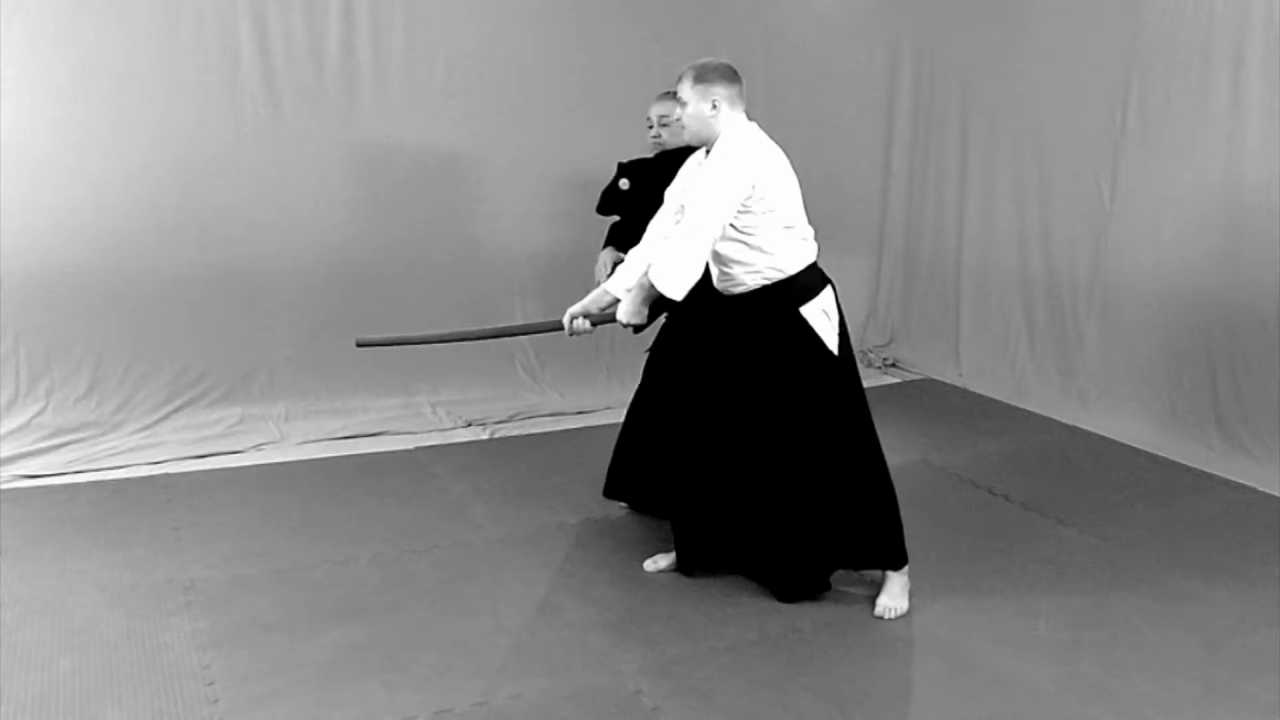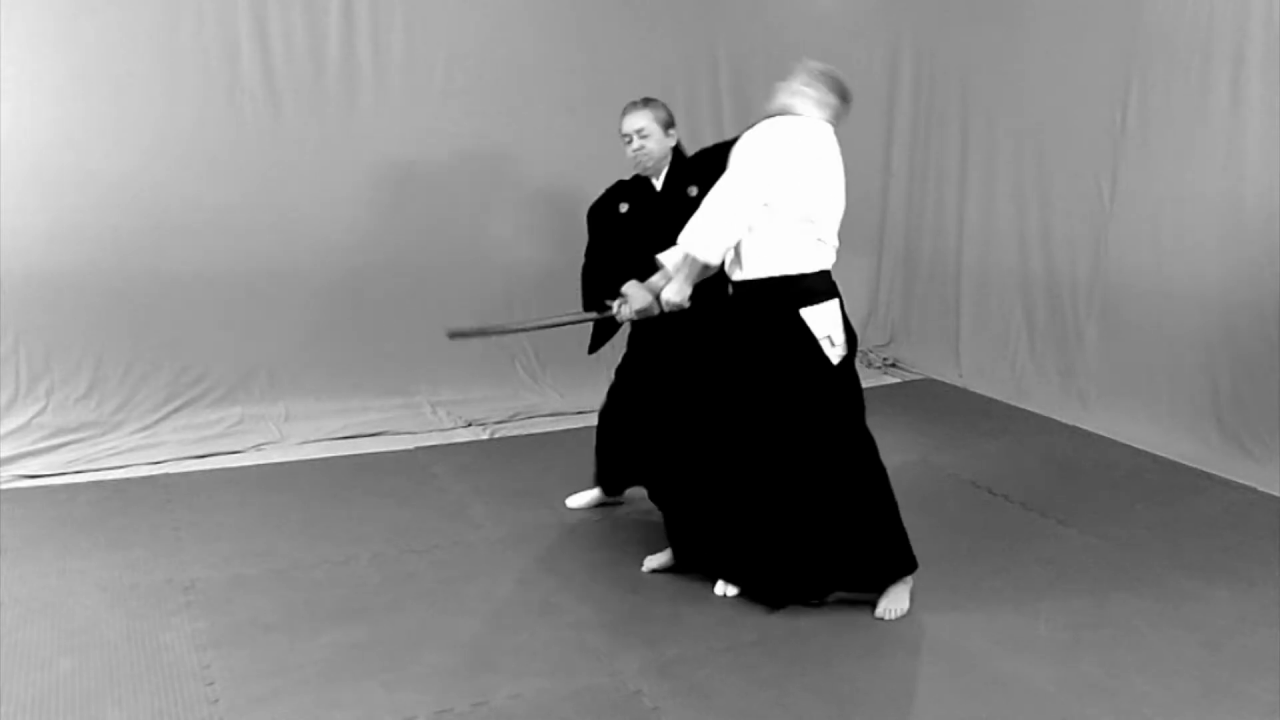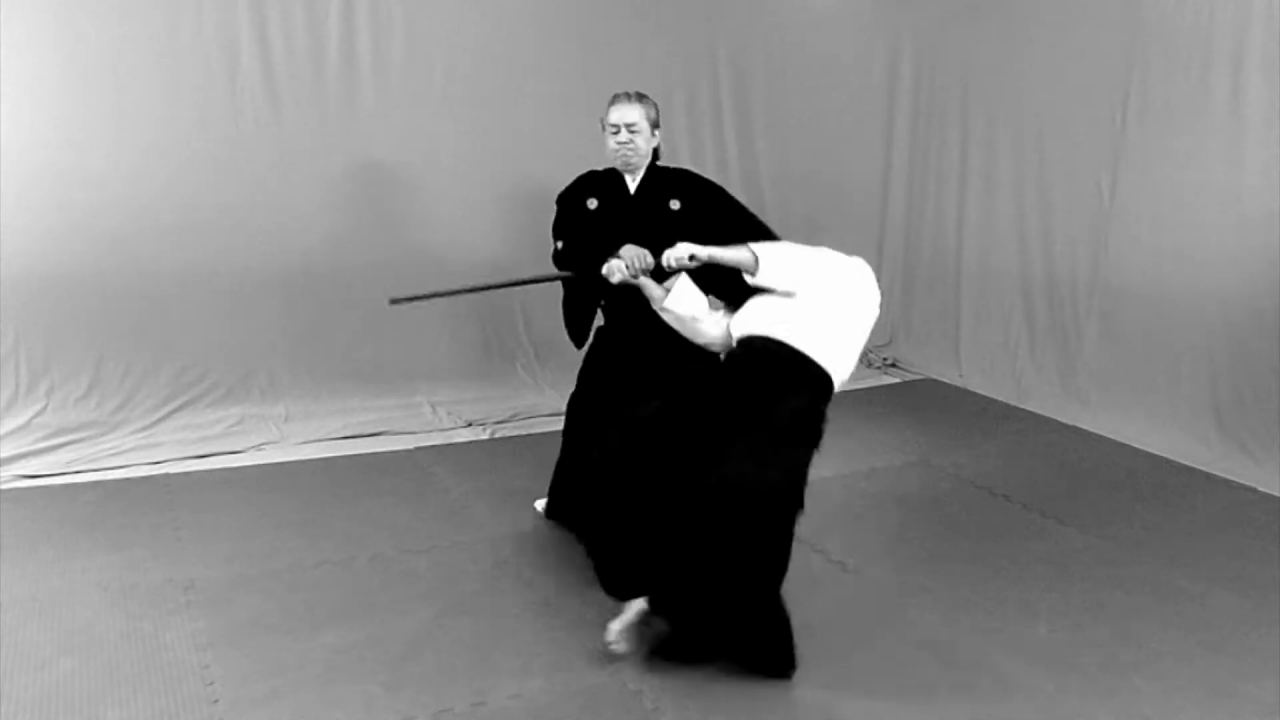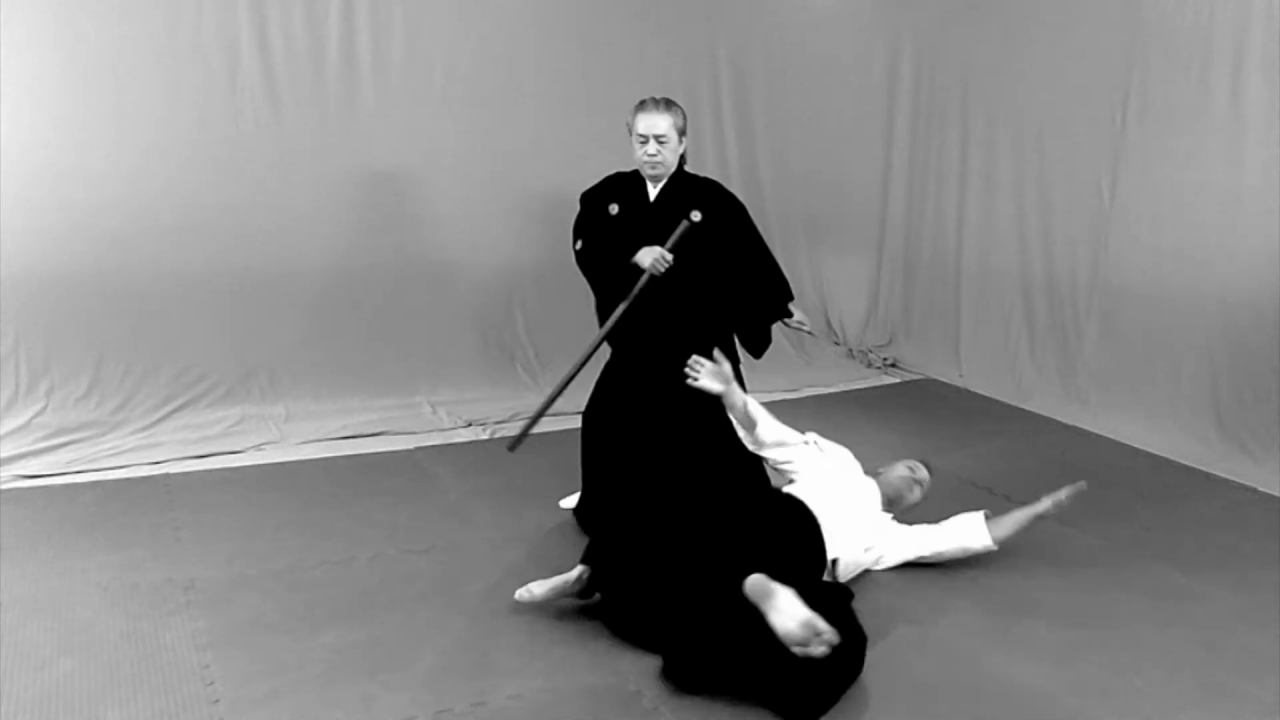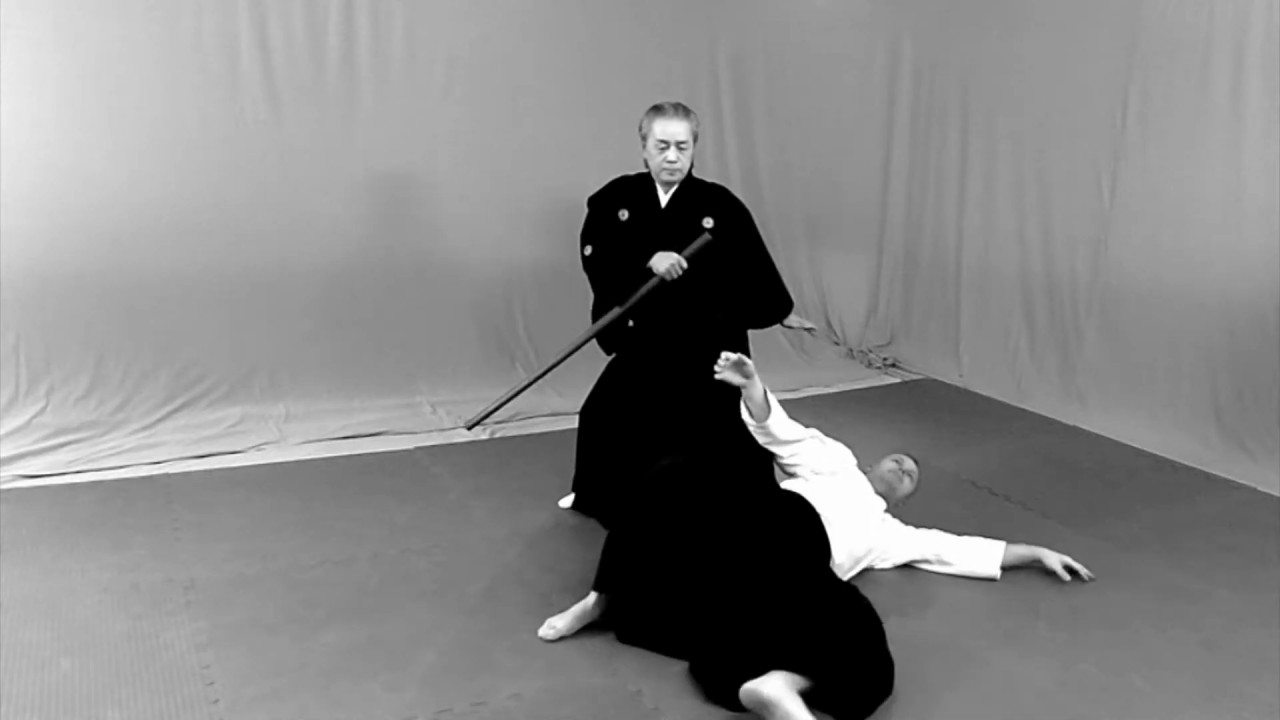
dt=0.4s
person 1, frame 1
left shoulder: (743, 155)
right shoulder: (703, 163)
left elbow: (691, 239)
right elbow: (662, 234)
left wrist: (639, 298)
right wrist: (600, 296)
left hip: (796, 315)
right hip: (742, 315)
left knee: (834, 446)
right knee: (700, 425)
left ankle: (893, 569)
right ankle: (701, 545)
person 1, frame 2
left shoulder: (782, 136)
right shoulder: (797, 149)
left elbow: (722, 219)
right elbow: (727, 237)
left wrist: (675, 282)
right wrist: (657, 283)
left hip: (796, 319)
right hip: (757, 313)
left knee: (830, 452)
right knee: (701, 422)
left ankle: (894, 571)
right ankle: (700, 546)
person 1, frame 3
left shoulder: (850, 277)
right shoulder: (772, 307)
left elbow: (785, 263)
right elbow: (711, 326)
left wrist: (707, 253)
right wrist: (642, 281)
left hip: (776, 389)
person 1, frame 4
left shoulder: (885, 532)
right shoulder: (838, 468)
left elbow: (967, 532)
right elbow: (769, 435)
left wrist: (1033, 511)
right wrist: (731, 391)
right hip: (777, 525)
person 1, frame 5
left shoulder: (887, 532)
right shoulder: (833, 462)
left elbow: (960, 549)
right elbow: (779, 431)
left wrist: (1037, 553)
right wrist: (752, 387)
left hip: (797, 557)
right hip: (770, 520)
person 2, frame 1
right shoulder: (665, 171)
left elbow: (626, 191)
right elbow: (635, 223)
right wrist: (612, 251)
right knee: (658, 400)
right ankle: (655, 494)
person 2, frame 2
left shoulder: (704, 172)
right shoulder: (617, 201)
right elbow: (604, 258)
right wrist: (625, 287)
left hip: (708, 323)
right hip: (653, 326)
right knee: (623, 408)
right ankle: (611, 484)
person 2, frame 3
left shoulder: (687, 189)
right shoulder: (585, 193)
left elbow: (744, 228)
right elbow: (567, 251)
right wrist: (615, 253)
left hip: (680, 336)
right hip: (620, 336)
right knee: (589, 416)
right ankle: (572, 504)
person 2, frame 4
left shoulder: (711, 198)
right shoulder: (608, 194)
left elbow: (751, 256)
right elbow: (587, 250)
left wrist: (783, 306)
right wrist: (633, 255)
left hip: (700, 339)
right hip: (638, 337)
left knee: (718, 436)
right knee: (607, 418)
right ankle: (598, 504)
person 2, frame 5
left shoulder: (720, 205)
right shoulder: (617, 198)
left elbow: (754, 265)
right elbow: (595, 256)
left wrist: (781, 312)
right wrist: (647, 260)
left hip: (710, 344)
right hip: (647, 340)
left knee: (731, 437)
right knee: (604, 414)
right ankle: (596, 494)
